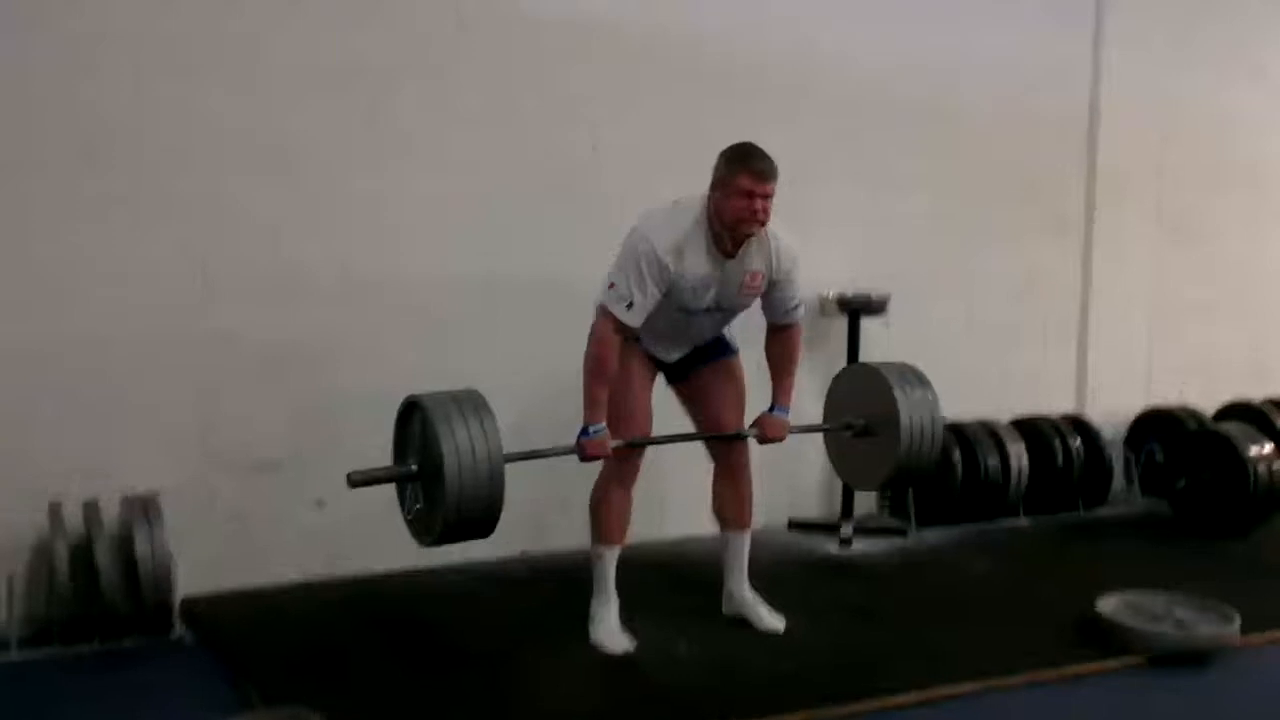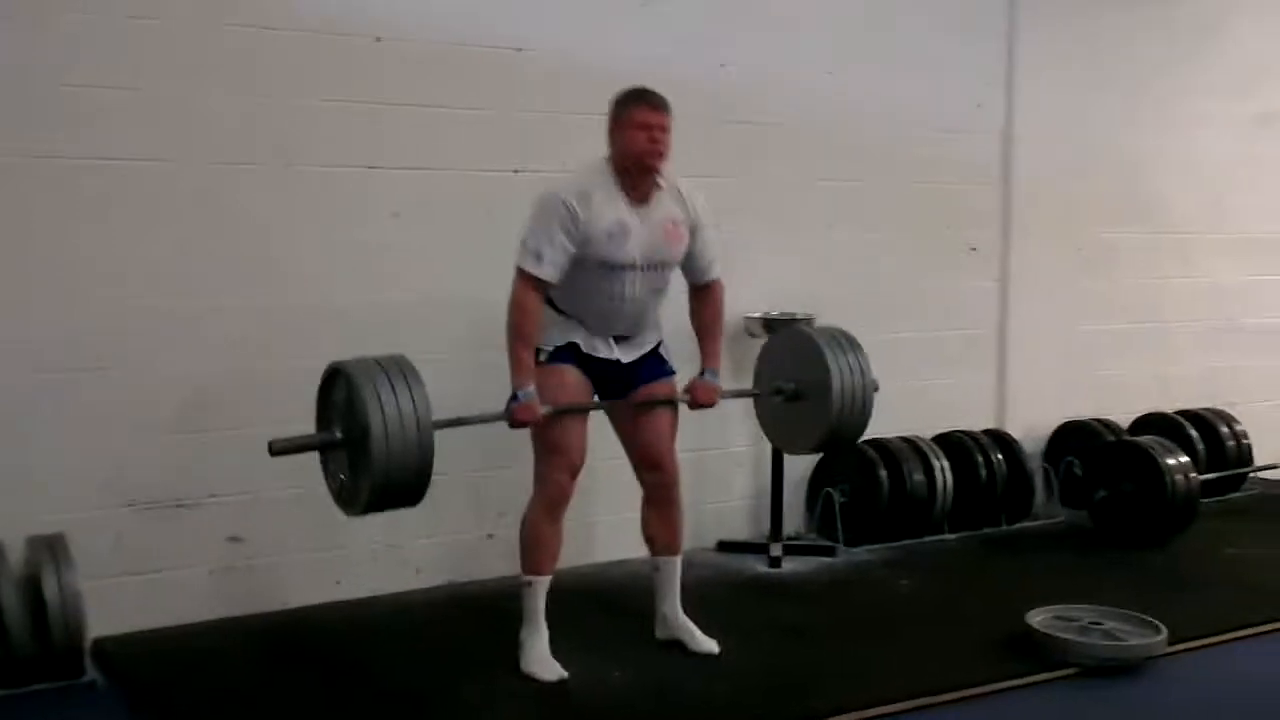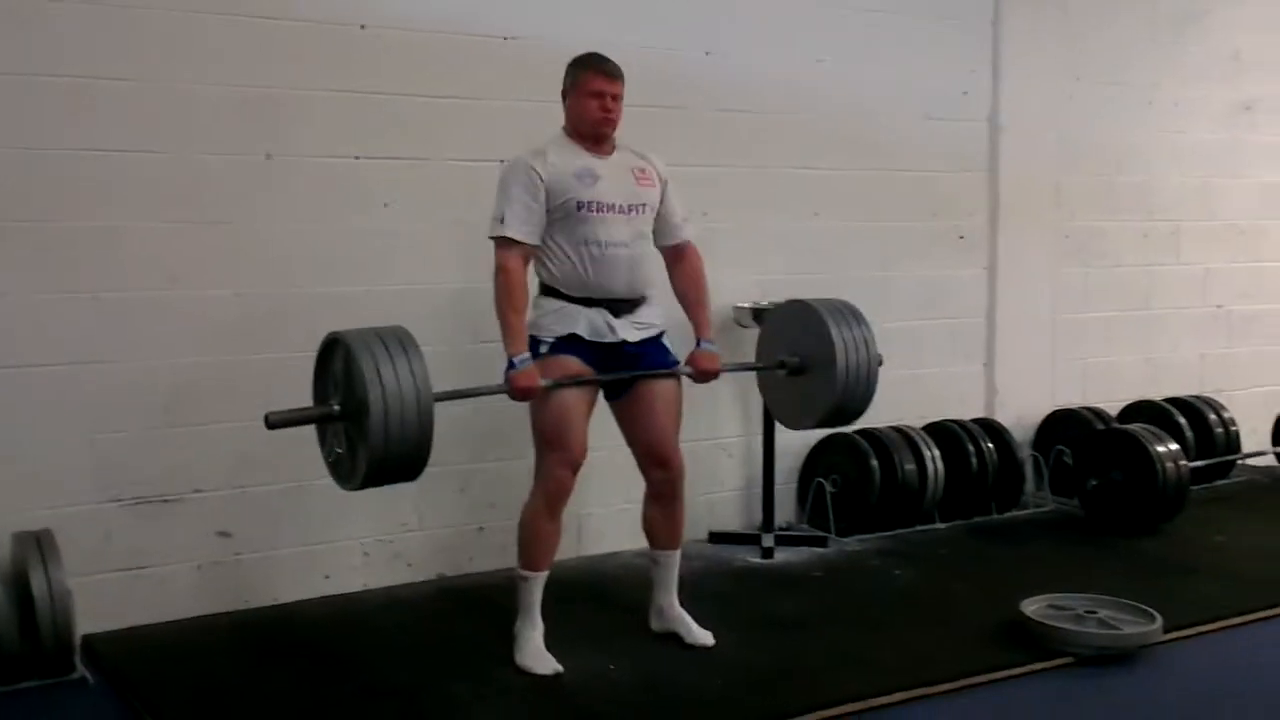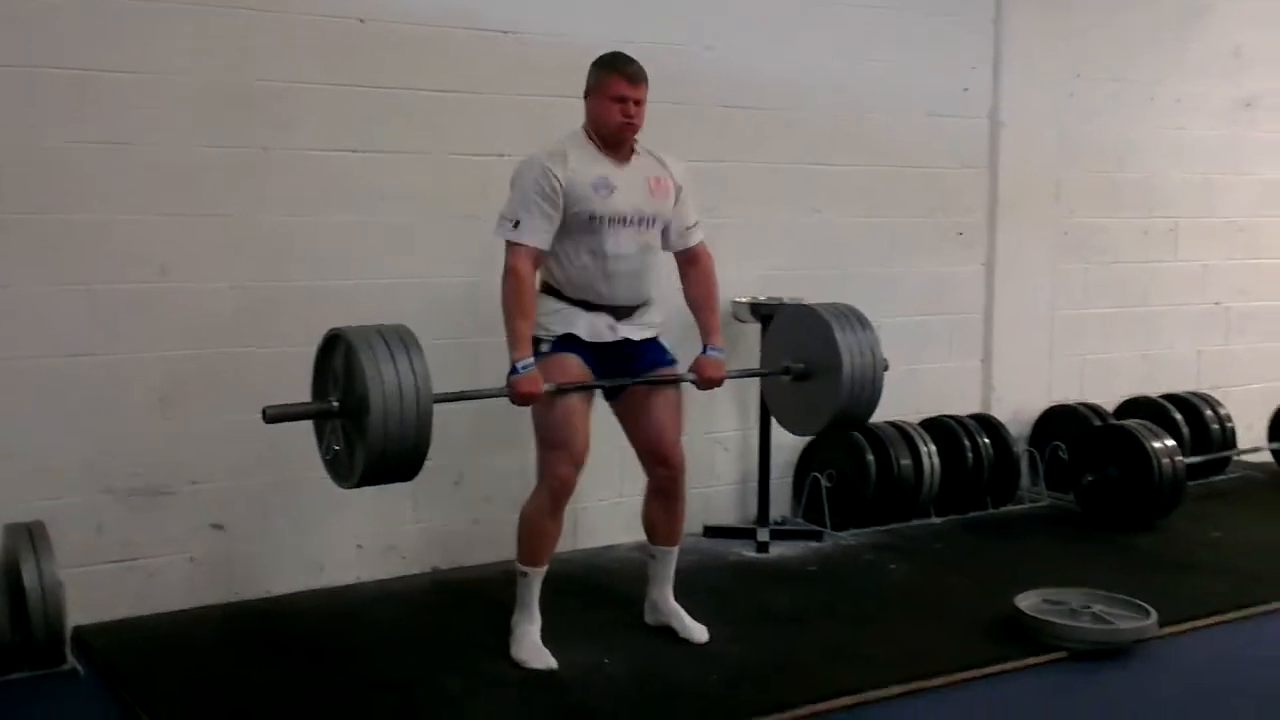
dt=0.3s
person 1, frame 1
left shoulder: (776, 252)
right shoulder: (661, 240)
left elbow: (785, 328)
right elbow: (607, 331)
left wrist: (779, 407)
right wrist: (594, 425)
left hip: (704, 339)
right hip: (632, 330)
left knee: (733, 451)
right knee: (625, 453)
left ankle: (737, 588)
right ankle: (604, 604)
person 1, frame 2
left shoulder: (685, 206)
right shoulder: (571, 202)
left elbow: (707, 288)
right elbow: (527, 293)
left wrist: (710, 372)
right wrist: (523, 389)
left hip: (640, 348)
right hip: (569, 343)
left knee: (662, 477)
right knee: (557, 481)
left ankle: (670, 612)
right ankle: (534, 632)
person 1, frame 3
left shoulder: (647, 168)
right shoulder: (536, 167)
left elbow: (680, 253)
right elbow: (511, 261)
left wrist: (705, 340)
right wrist: (517, 356)
left hip: (642, 331)
right hip: (569, 329)
left knee: (667, 470)
right knee: (557, 477)
left ankle: (666, 606)
right ankle: (529, 625)
person 1, frame 4
left shoulder: (664, 172)
right shoulder: (550, 167)
left elbow: (695, 258)
right elbow: (520, 263)
left wrist: (712, 346)
right wrist: (522, 363)
left hip: (639, 340)
right hip: (565, 332)
left knee: (668, 466)
right knee: (561, 473)
left ankle: (661, 599)
right ankle: (526, 619)
